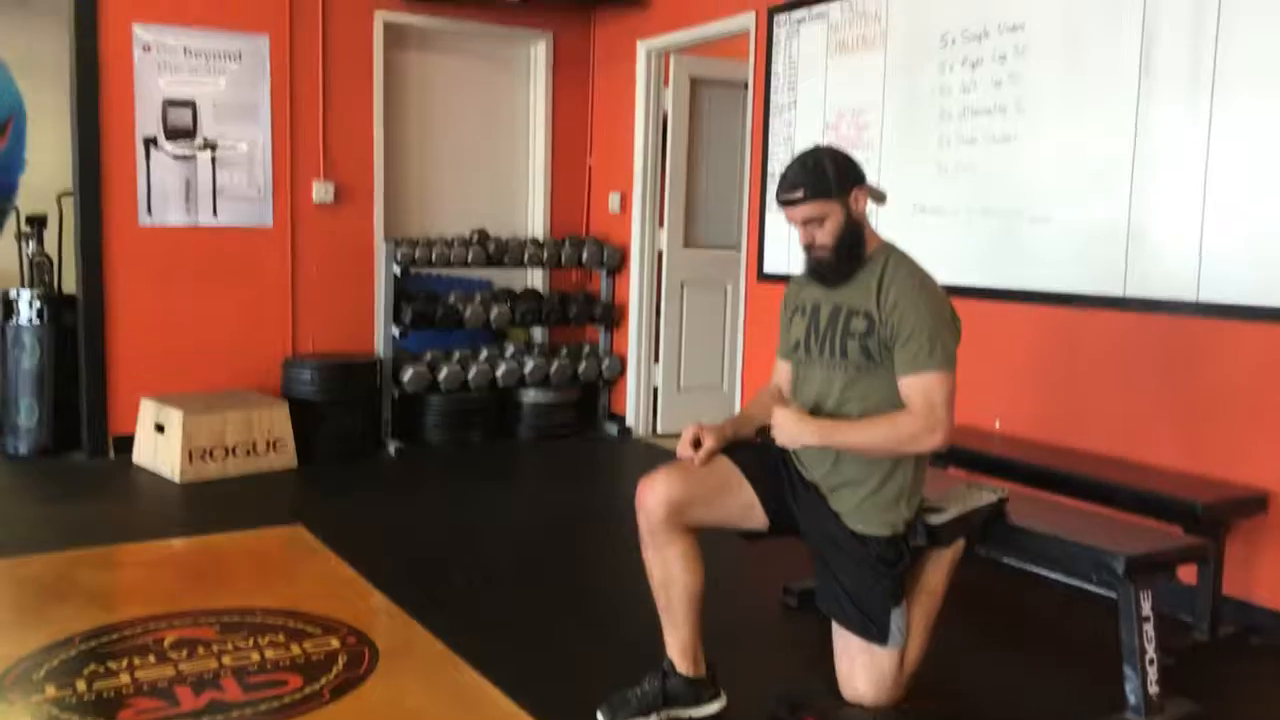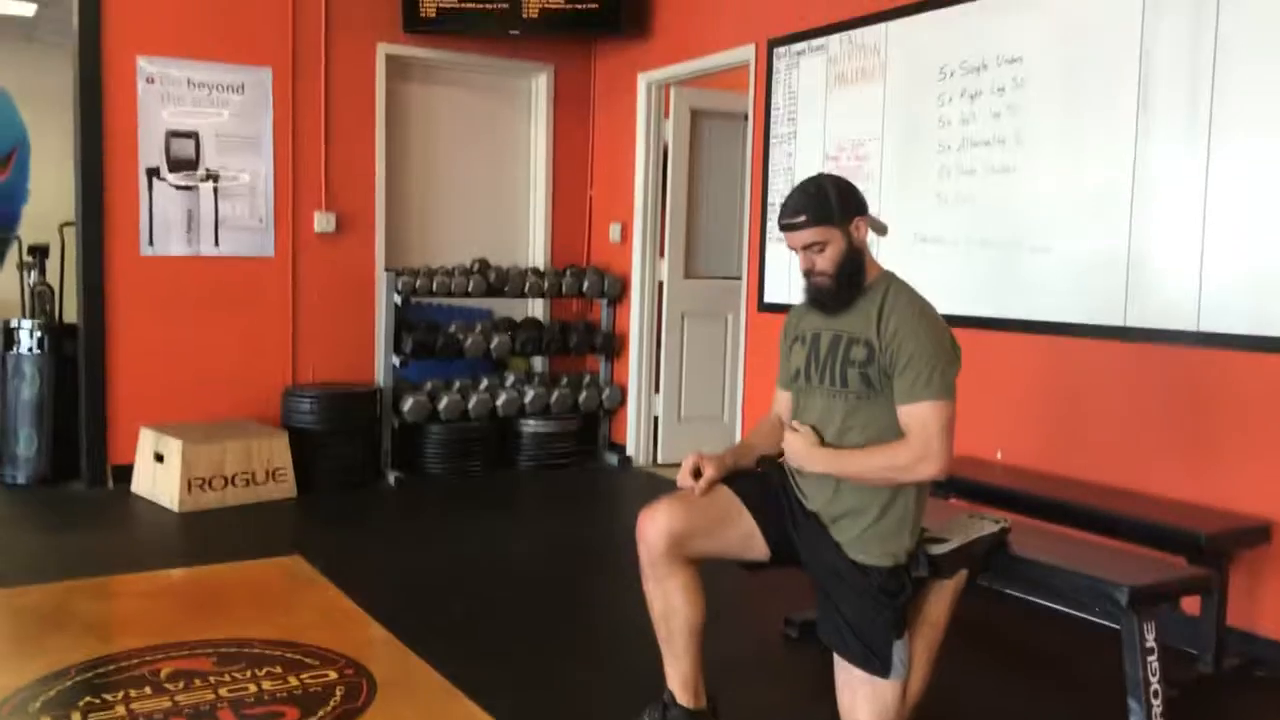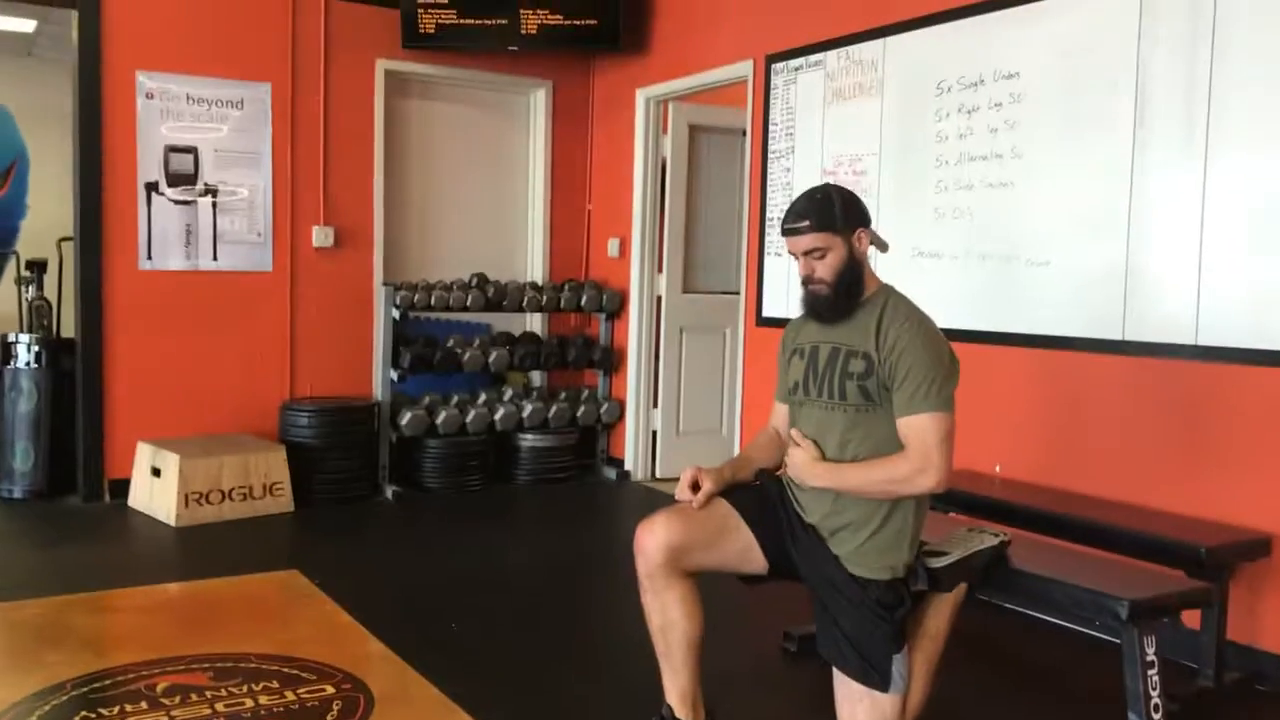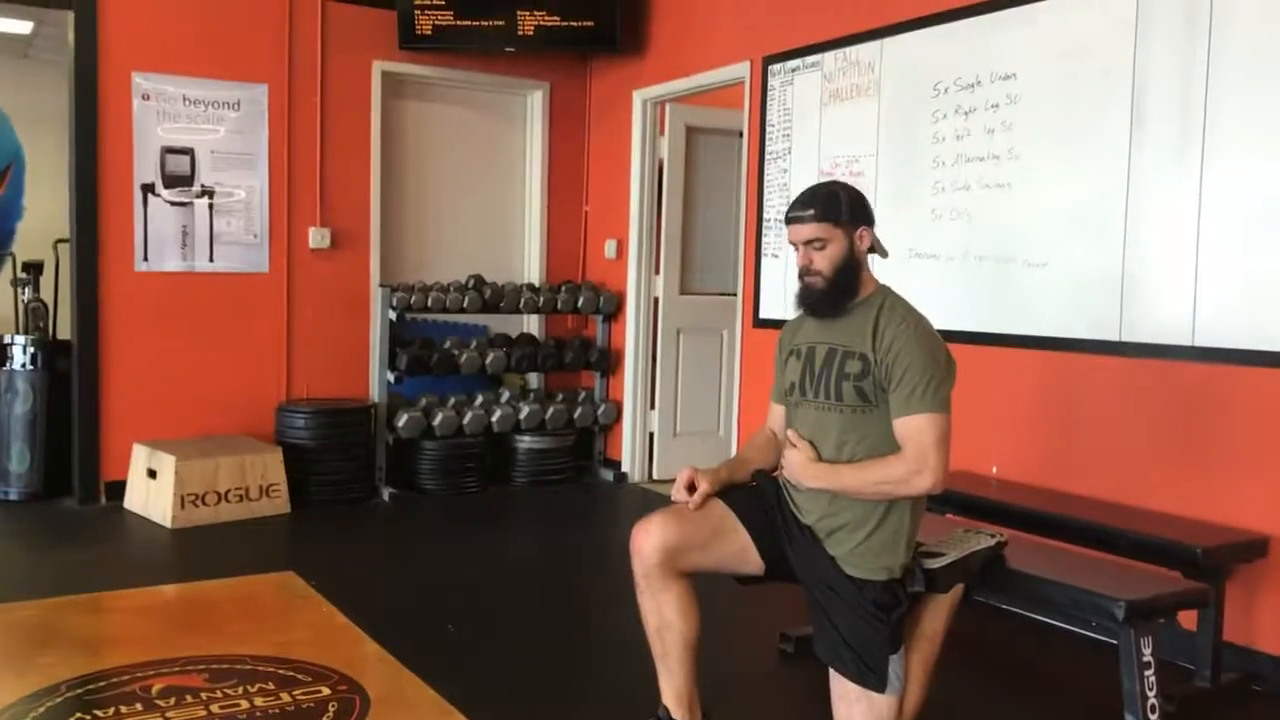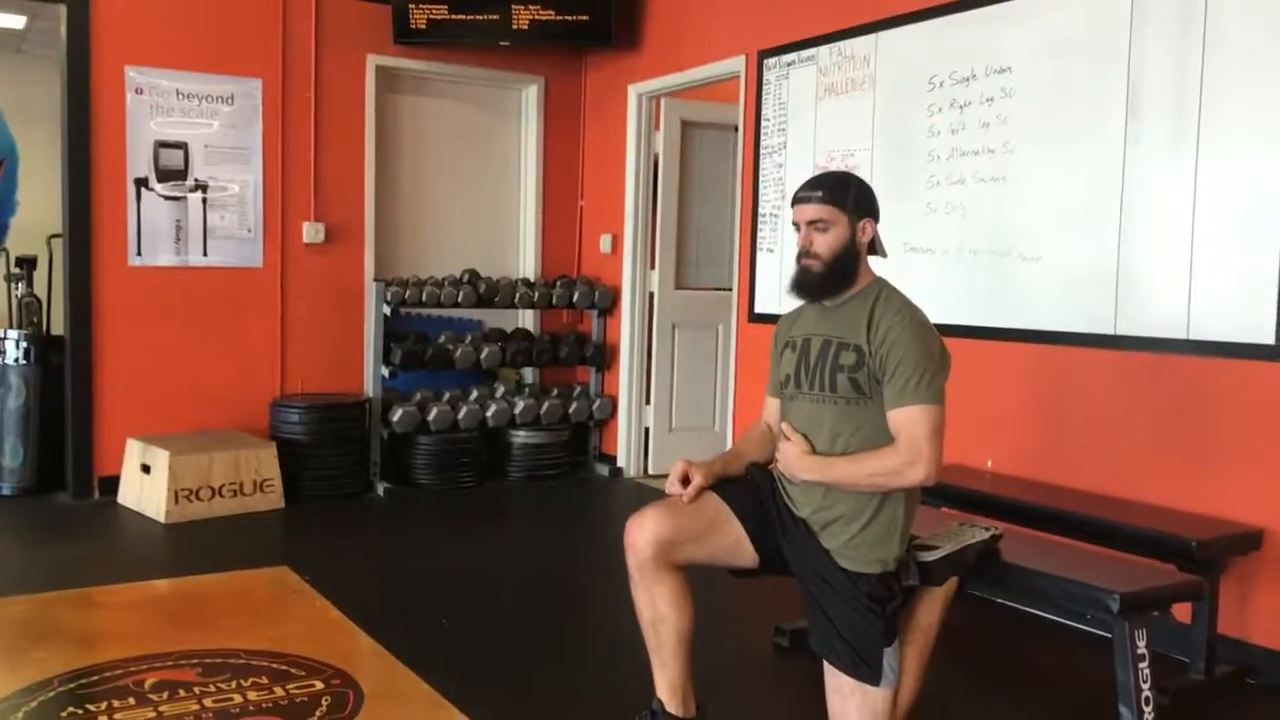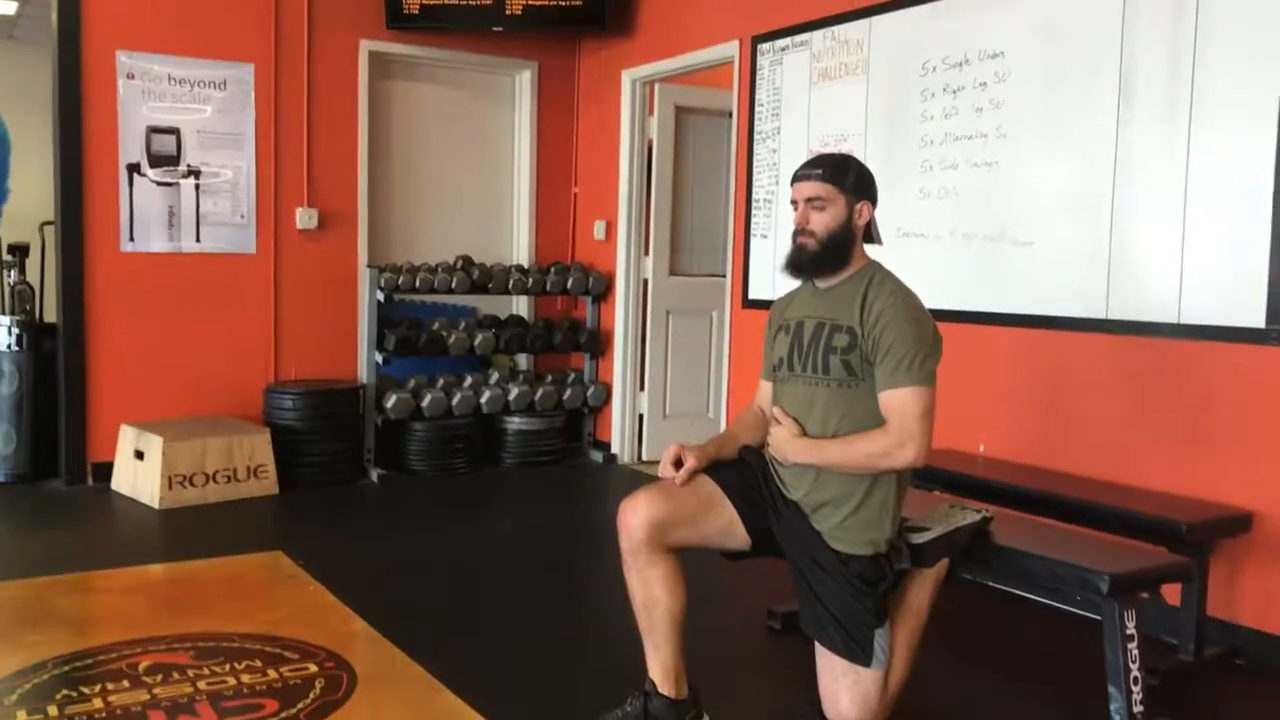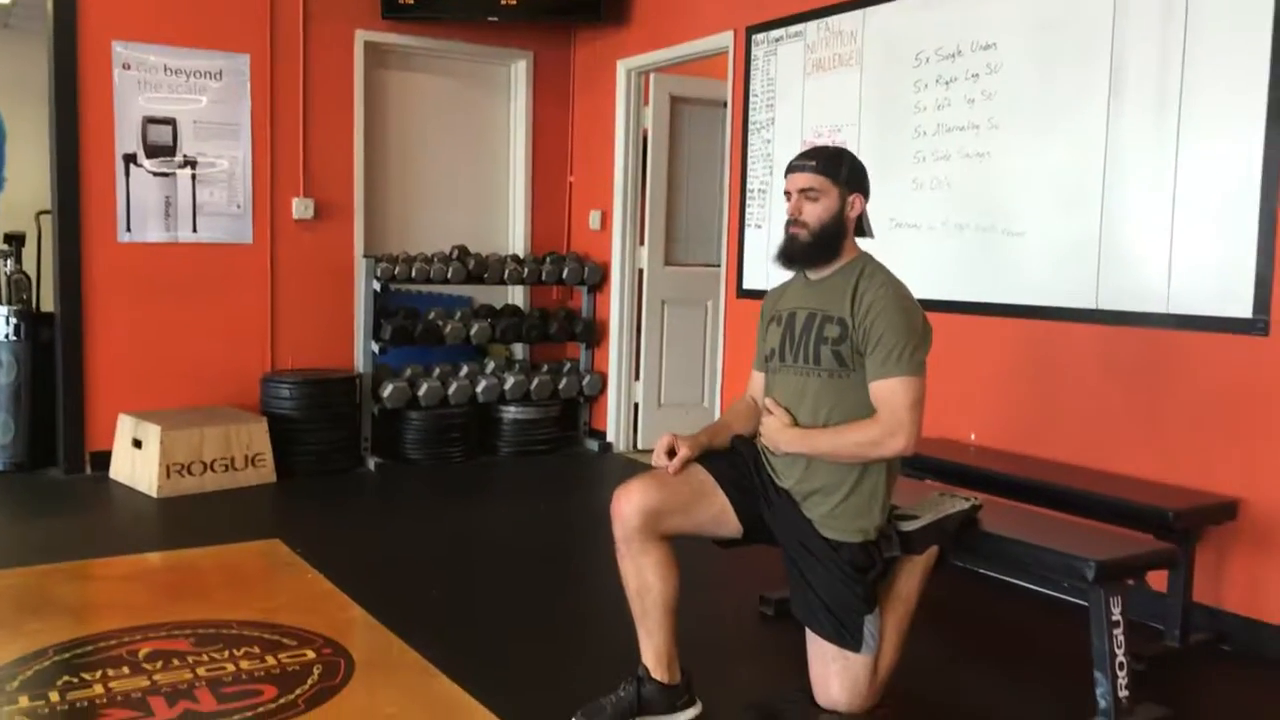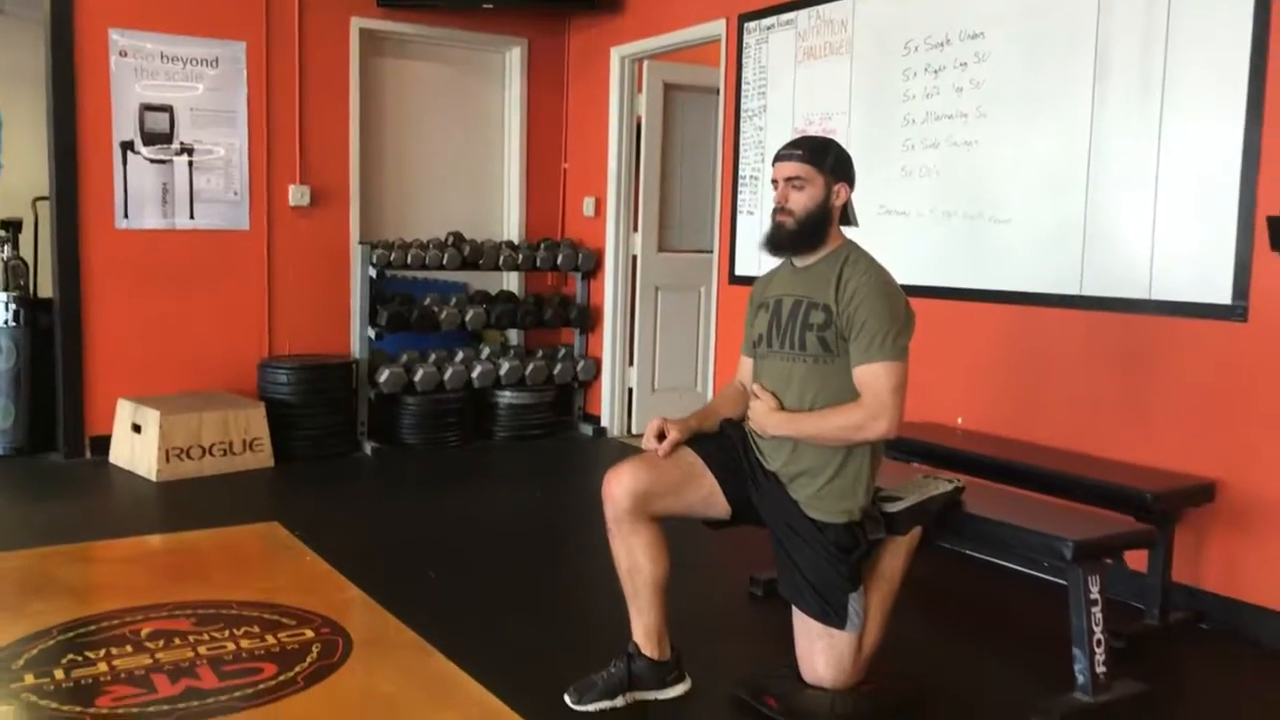
dt=0.2s
person 1, frame 1
left shoulder: (908, 293)
right shoulder: (802, 290)
left elbow: (928, 427)
left wrist: (812, 430)
right wrist: (727, 429)
left hip: (863, 500)
right hip: (794, 470)
right knee: (658, 498)
left ankle: (934, 553)
person 1, frame 2
left shoulder: (911, 323)
right shoulder: (801, 320)
left elbow: (929, 458)
left wrist: (820, 456)
right wrist: (728, 459)
left hip: (867, 531)
right hip: (794, 496)
right knee: (658, 528)
left ankle: (940, 586)
person 1, frame 3
left shoulder: (907, 334)
right shoulder: (800, 332)
left elbow: (927, 470)
left wrist: (817, 471)
right wrist: (726, 473)
left hip: (862, 548)
right hip: (791, 509)
right knee: (656, 542)
left ankle: (937, 594)
person 1, frame 4
left shoulder: (904, 335)
right shoulder: (796, 332)
left elbow: (924, 471)
left wrist: (815, 471)
right wrist: (722, 474)
left hip: (858, 548)
right hip: (787, 508)
right knee: (652, 543)
left ankle: (937, 589)
person 1, frame 5
left shoulder: (899, 326)
right shoulder: (793, 325)
left elbow: (917, 462)
left wrist: (808, 465)
right wrist: (716, 466)
left hip: (852, 540)
right hip: (781, 502)
right knee: (647, 535)
left ankle: (932, 582)
person 1, frame 6
left shoulder: (891, 309)
right shoulder: (787, 309)
left elbow: (907, 445)
left wrist: (798, 447)
right wrist: (708, 450)
left hip: (844, 521)
right hip: (773, 484)
right knee: (640, 518)
left ankle: (921, 567)
person 1, frame 7
left shoulder: (881, 299)
right shoulder: (779, 300)
left elbow: (897, 433)
left wrist: (790, 436)
right wrist: (700, 440)
left hip: (834, 508)
right hip: (764, 473)
right knee: (633, 506)
left ankle: (911, 549)
person 1, frame 8
left shoulder: (866, 286)
right shoulder: (768, 286)
left elbow: (880, 417)
left wrist: (777, 421)
right wrist: (689, 423)
left hip: (820, 489)
right hip: (752, 456)
left knee: (828, 677)
right knee: (624, 488)
left ankle: (895, 531)
right ankle: (654, 662)
